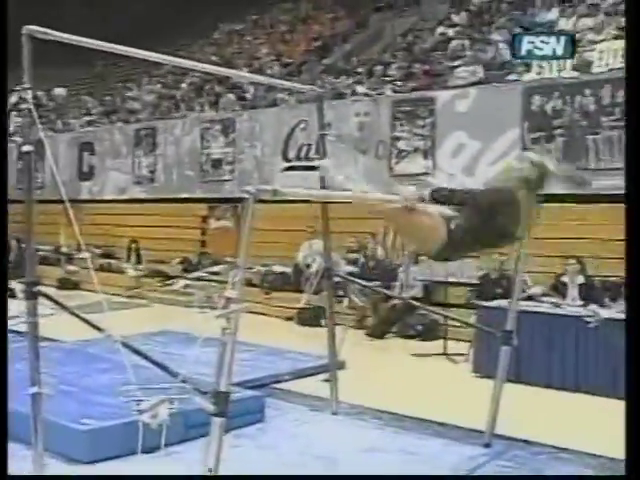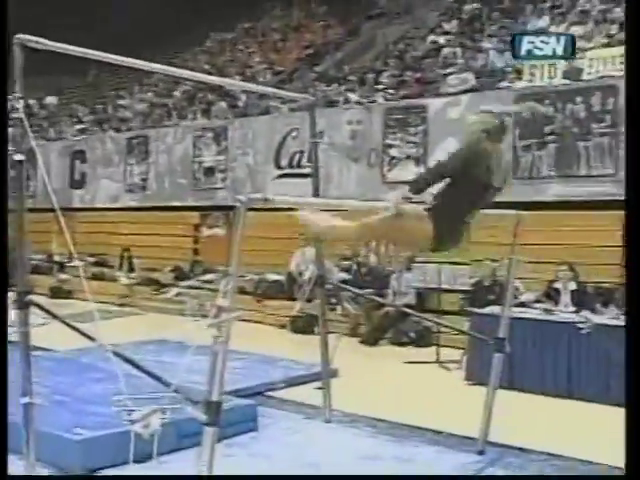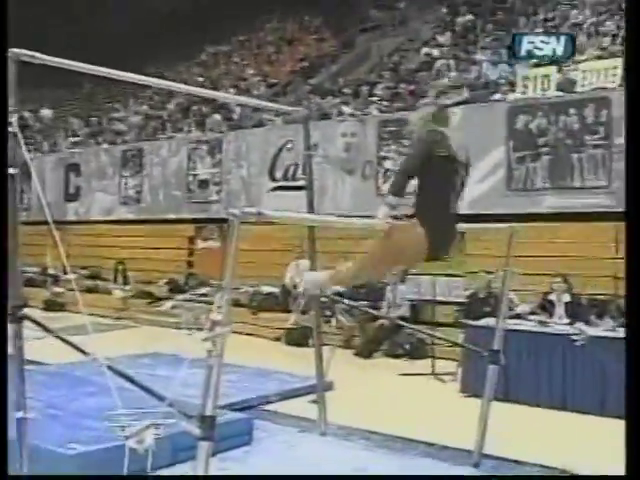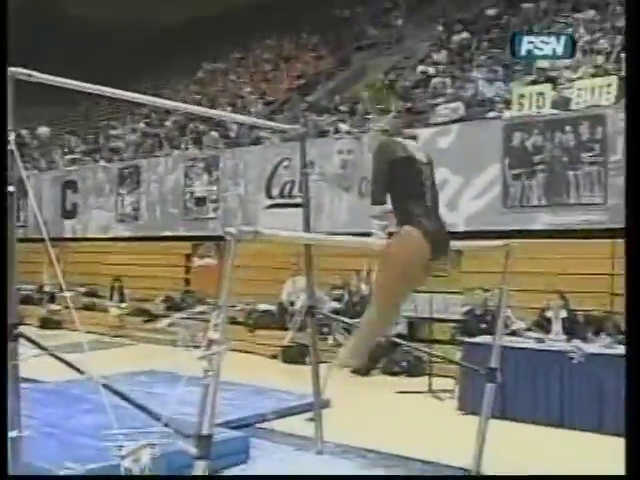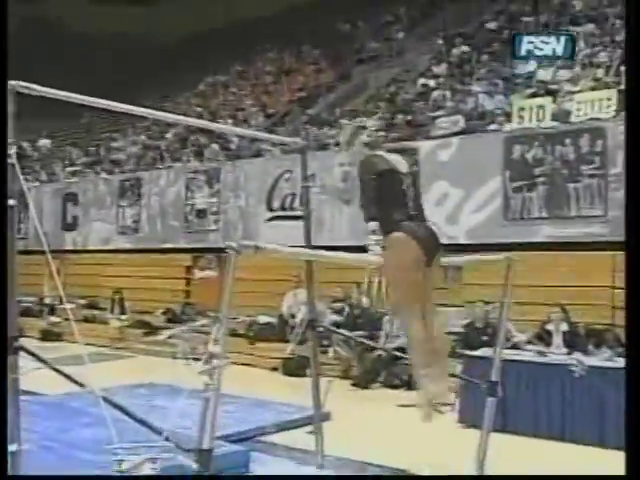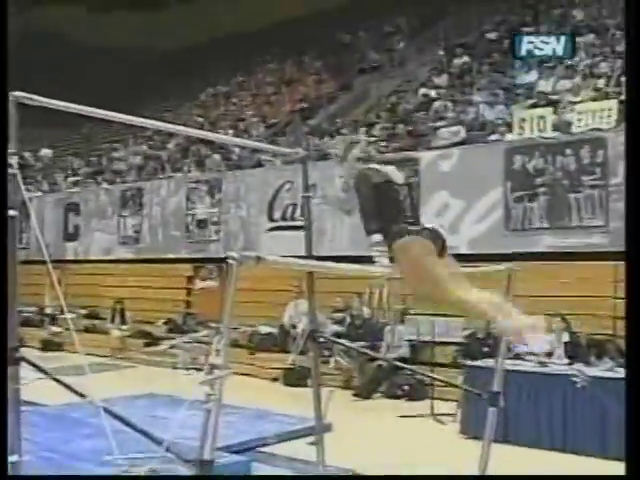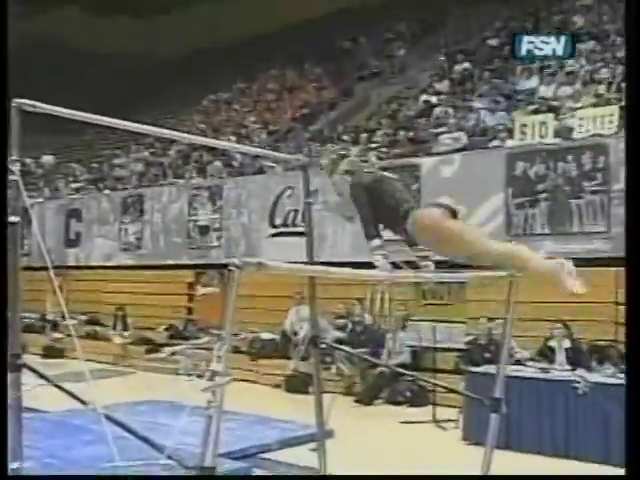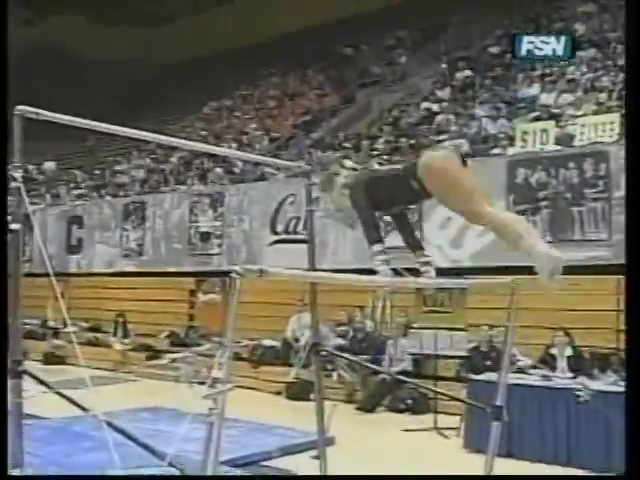
dt=0.1s
person 1, frame 1
left shoulder: (507, 195)
right shoulder: (523, 206)
left elbow: (463, 196)
left wrist: (421, 195)
left hip: (443, 240)
left knee: (391, 213)
person 1, frame 2
left shoulder: (475, 151)
right shoulder: (501, 167)
left elbow: (439, 171)
left wrist: (403, 197)
left hip: (434, 230)
right hip: (450, 233)
left knee: (360, 230)
person 1, frame 3
left shoulder: (432, 137)
right shoulder: (461, 154)
left elbow: (405, 173)
left wrist: (385, 211)
left hip: (424, 232)
right hip: (444, 238)
left knee: (367, 265)
person 1, frame 4
left shoulder: (386, 148)
right shoulder: (420, 155)
left elbow: (379, 187)
left hip: (417, 231)
right hip: (436, 233)
left knee: (382, 301)
right knee: (391, 301)
left ankle: (352, 355)
person 1, frame 5
left shoulder: (370, 162)
right shoulder: (404, 162)
left elbow: (370, 204)
left wrist: (376, 242)
left hip: (404, 241)
right hip: (426, 236)
left knee: (410, 319)
right knee: (425, 319)
left ankle: (430, 387)
right ankle: (438, 383)
person 1, frame 6
left shoulder: (361, 175)
right shoulder: (392, 172)
left elbow: (370, 220)
left wrist: (379, 256)
left hip: (409, 242)
right hip: (428, 236)
left knee: (455, 293)
right knee: (467, 291)
left ankle: (519, 327)
right ankle: (523, 322)
person 1, frame 7
left shoulder: (358, 185)
right shoulder: (384, 179)
left elbow: (370, 229)
left wrist: (382, 265)
left hip: (425, 218)
right hip: (440, 213)
left knee: (486, 251)
right knee: (490, 251)
left ankle: (552, 269)
right ankle: (555, 267)
person 1, frame 8
left shoulder: (356, 187)
right shoulder: (372, 180)
left elbow: (370, 229)
right elbow: (406, 230)
left wrist: (383, 270)
right wrist: (426, 266)
left hip: (432, 166)
left knee: (482, 211)
left ankle: (538, 251)
